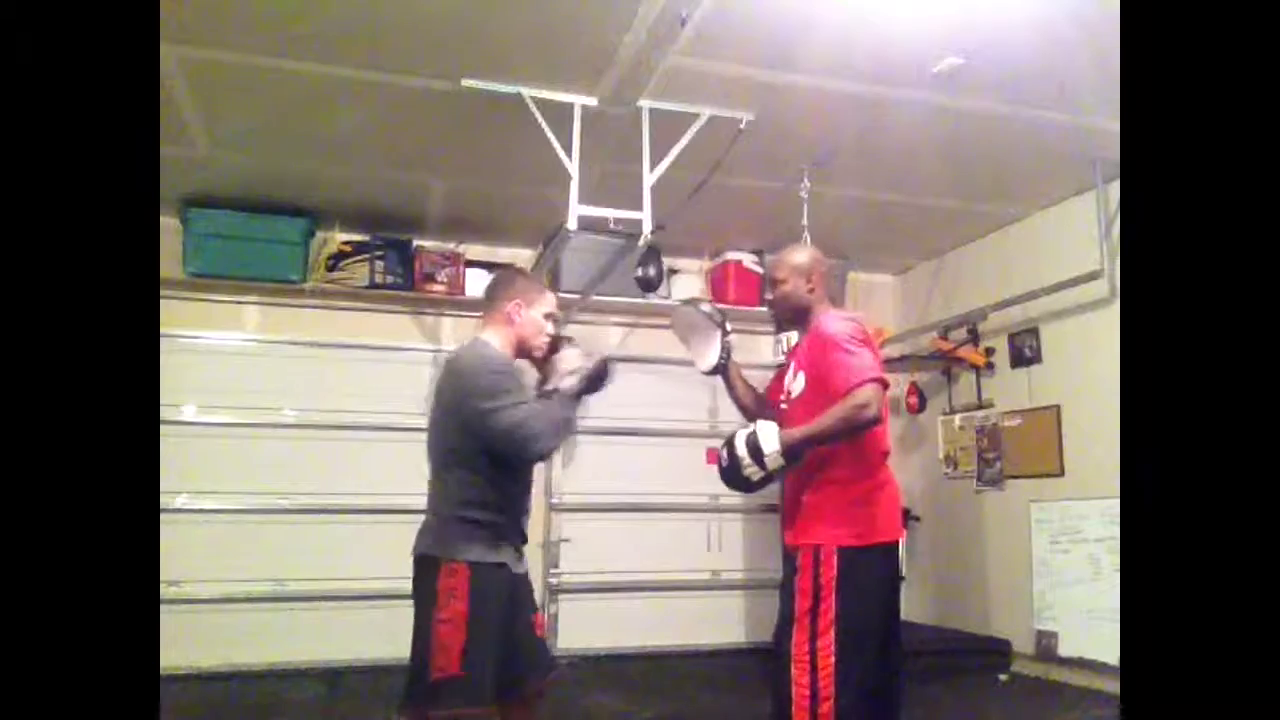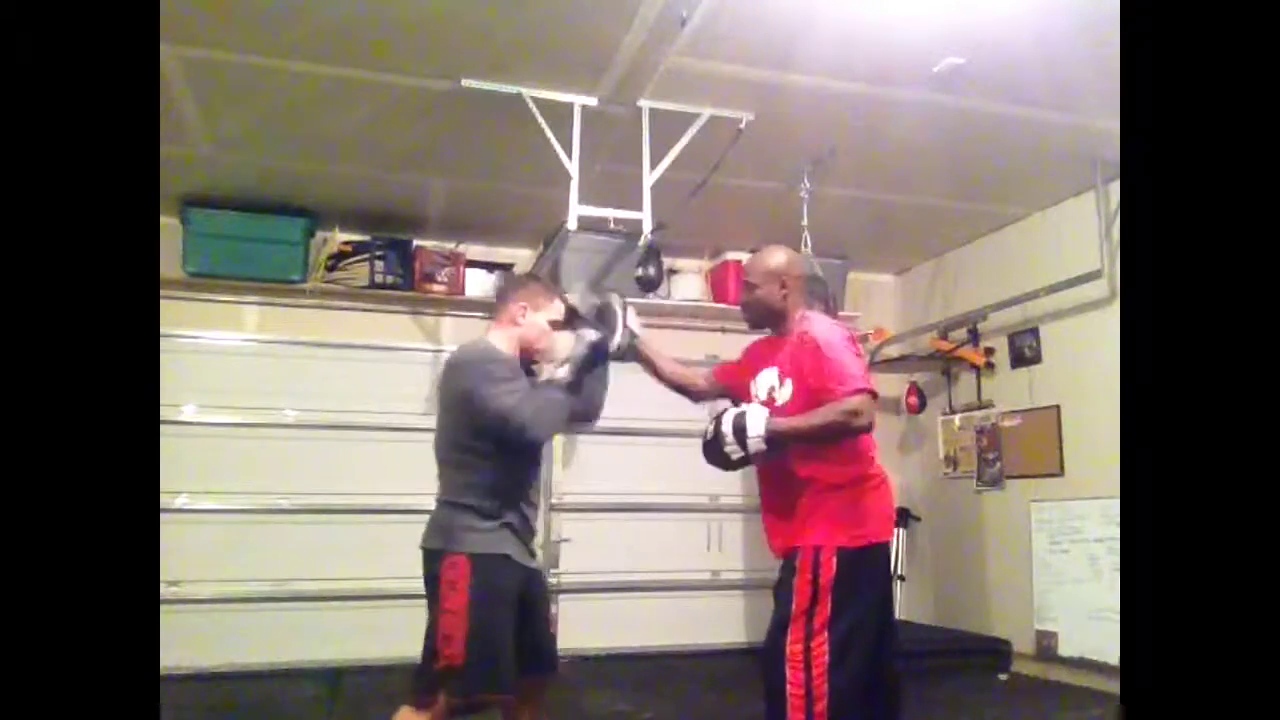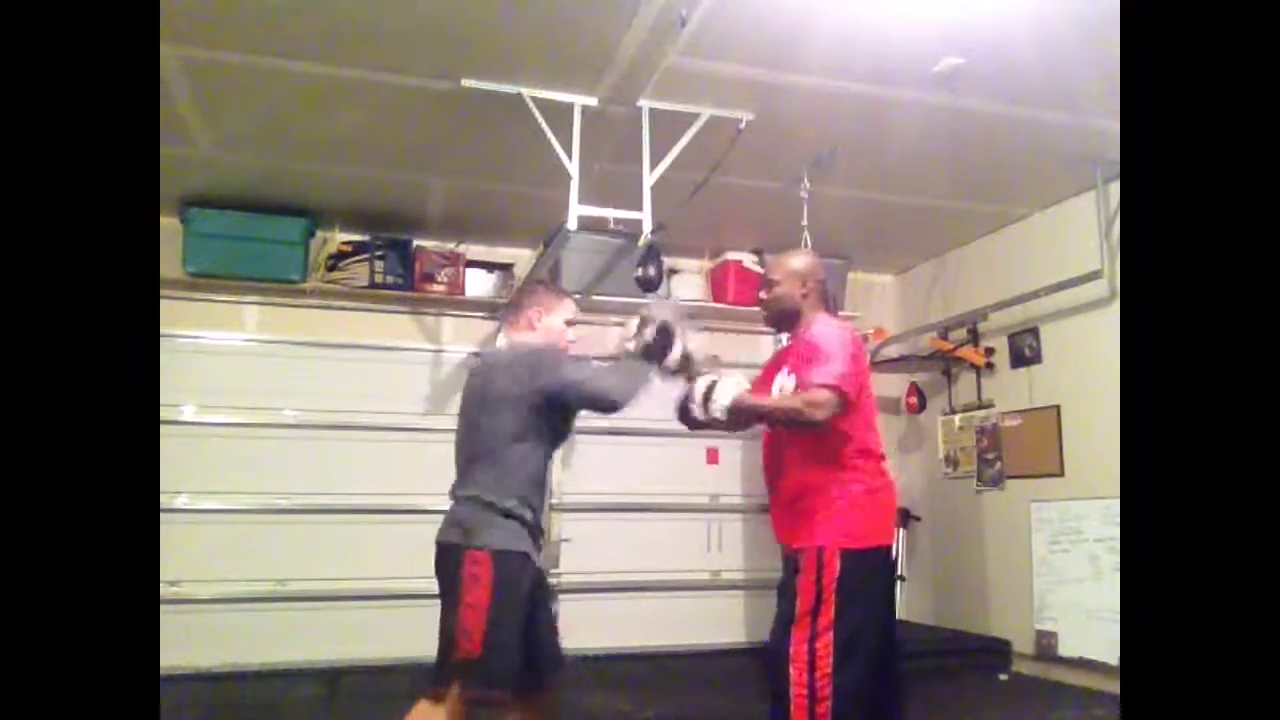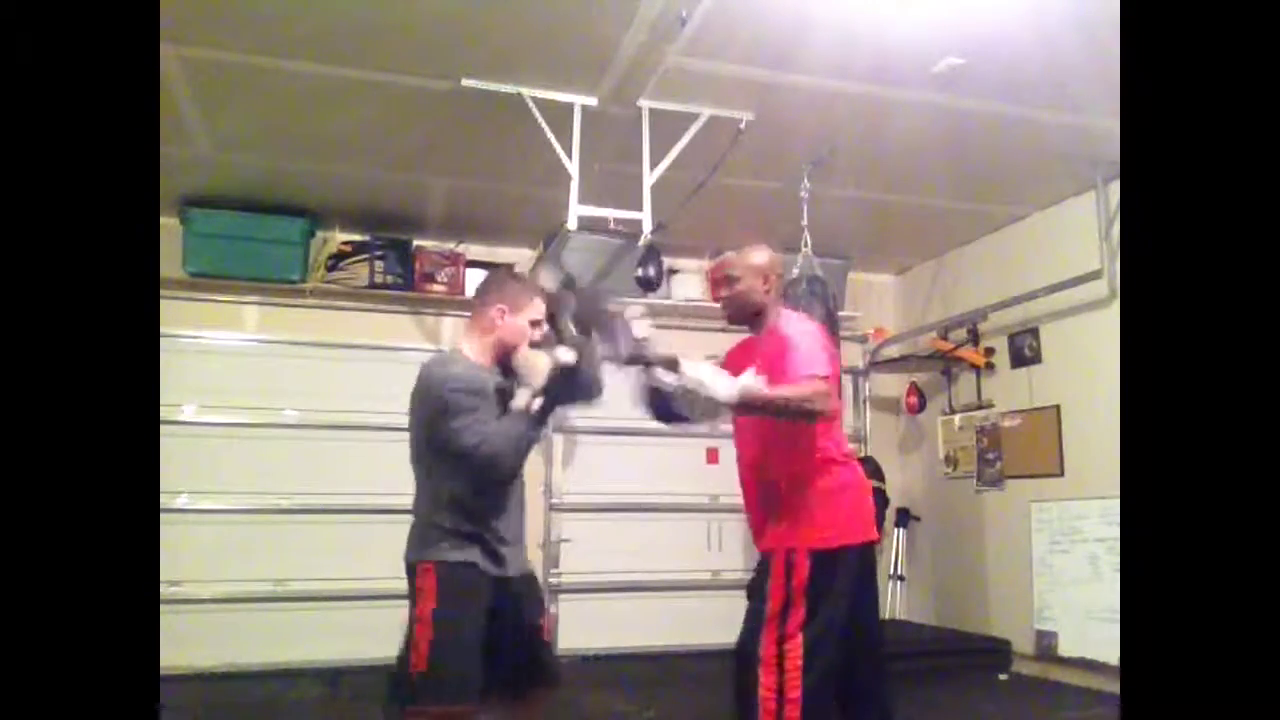
dt=1s
person 1, frame 1
left shoulder: (836, 331)
right shoulder: (803, 349)
left elbow: (868, 406)
right elbow: (767, 415)
left wrist: (785, 442)
right wrist: (725, 365)
left hip: (840, 529)
right hip: (846, 527)
left knee: (813, 666)
right knee: (864, 666)
person 1, frame 2
left shoulder: (822, 337)
right shoulder: (764, 352)
left elbow: (858, 412)
right elbow: (699, 385)
left wrist: (767, 429)
right wrist: (634, 337)
left hip: (836, 525)
right hip: (833, 528)
left knee: (803, 663)
right knee: (858, 664)
person 1, frame 3
left shoulder: (826, 336)
right shoulder: (790, 355)
left elbow: (819, 409)
right elbow: (734, 407)
left wrist: (735, 400)
right wrist: (692, 371)
left hip: (840, 525)
right hip: (849, 526)
left knee: (810, 664)
right knee: (862, 664)
person 1, frame 4
left shoulder: (797, 332)
right shoulder: (743, 353)
left elbow: (815, 400)
right elbow: (691, 404)
left wrist: (726, 390)
right wrist: (657, 362)
left hip: (813, 521)
right hip: (838, 525)
left knee: (775, 666)
right knee: (850, 666)
person 2, frame 1
left shoulder: (491, 370)
right shoulder: (483, 368)
left elbow: (523, 442)
right elbow: (535, 440)
left wrist: (558, 382)
right wrist: (568, 382)
left hip: (498, 556)
right hip: (463, 558)
left knee: (521, 683)
person 2, frame 2
left shoulder: (522, 371)
right shoulder: (477, 362)
left elbow: (585, 411)
right elbow: (532, 426)
left wrist: (587, 350)
right wrist: (564, 371)
left hip: (516, 551)
right hip: (472, 550)
left knee: (529, 681)
person 2, frame 3
left shoulder: (498, 369)
right shoulder: (529, 360)
left elbow: (546, 427)
right elbow: (609, 391)
right wrist: (644, 347)
left hip: (510, 542)
right hip: (483, 543)
left knee: (536, 678)
person 2, frame 4
left shoulder: (505, 373)
right shoulder: (446, 378)
left elbow: (584, 389)
right elbow: (497, 456)
right wrist: (540, 394)
left hip: (503, 559)
right hip: (450, 558)
left knee: (532, 681)
